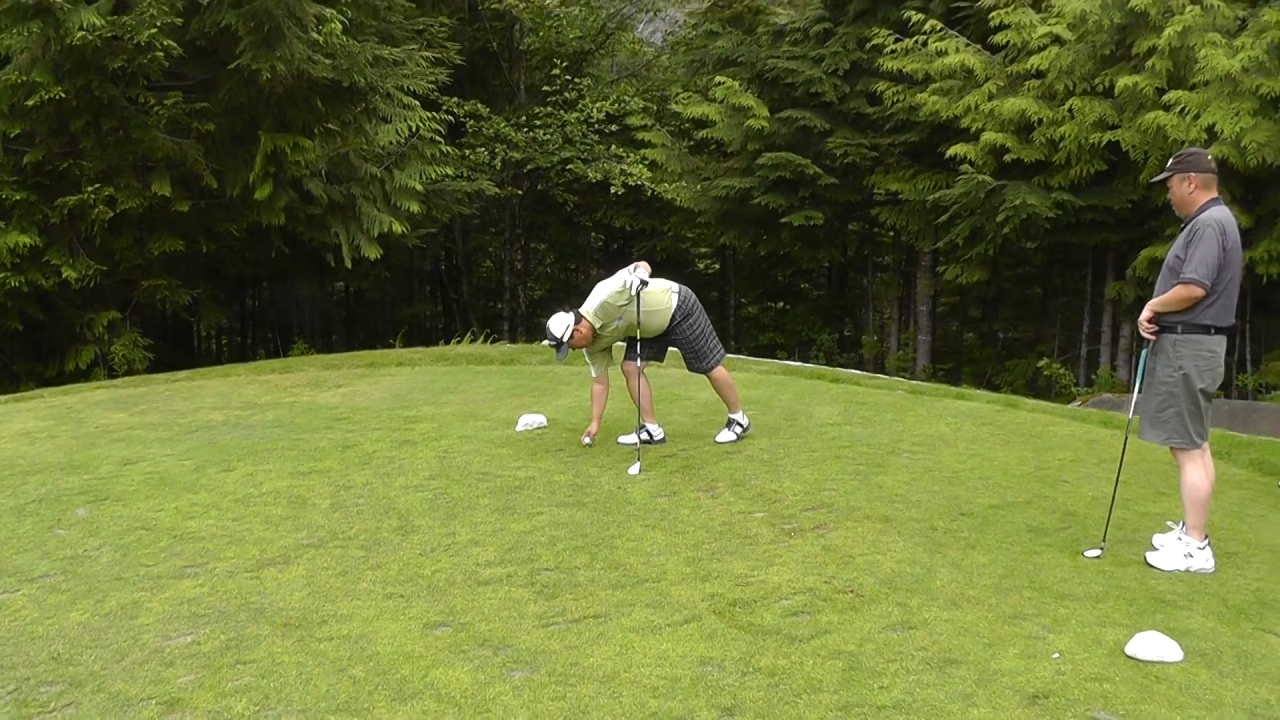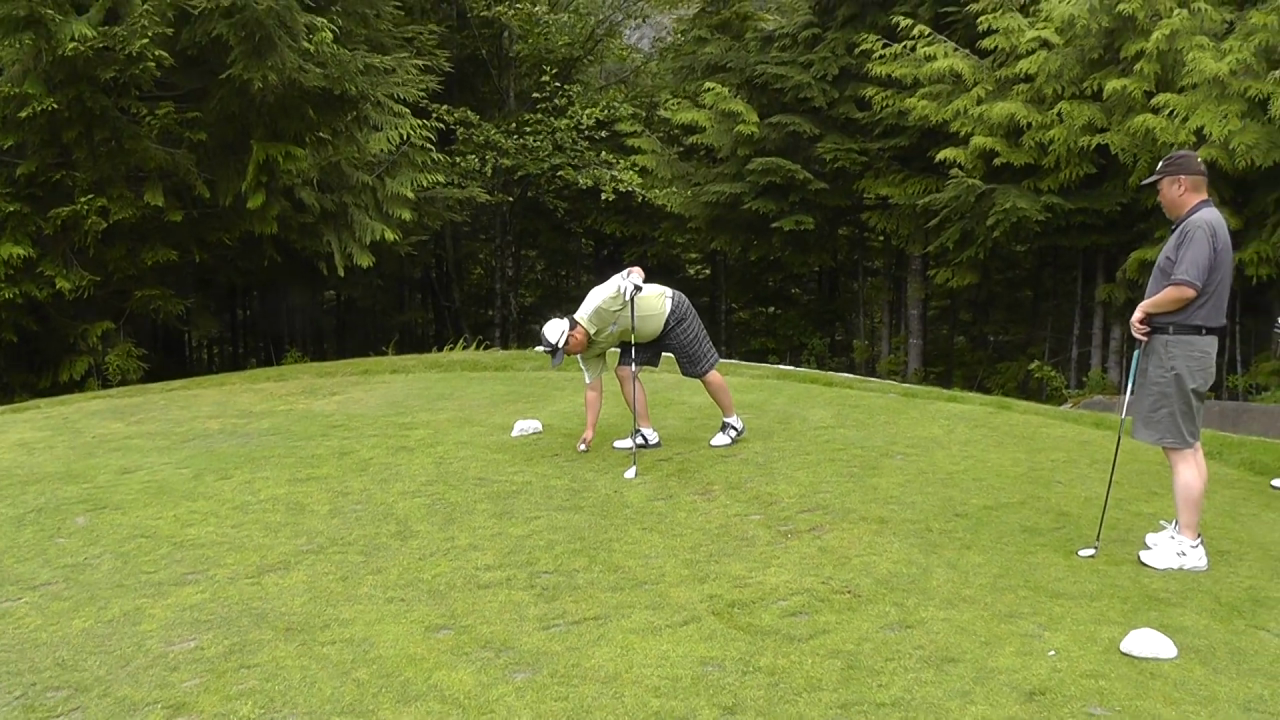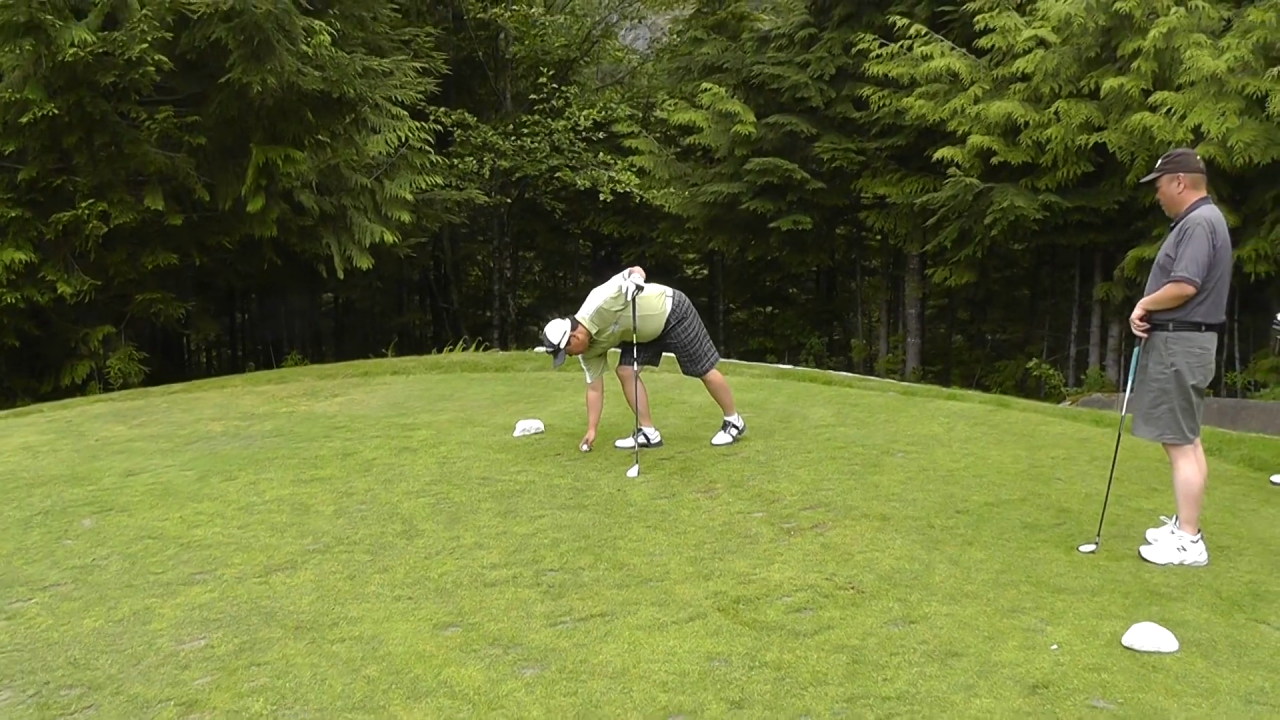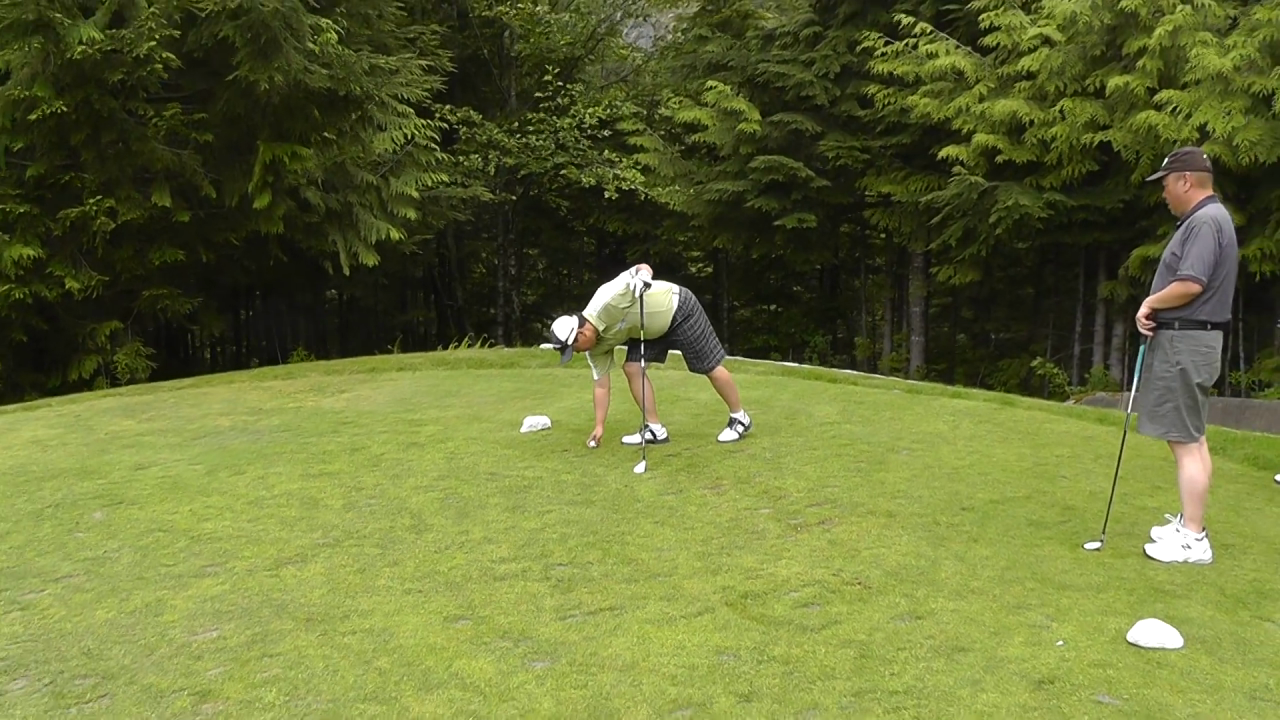
dt=0.1s
person 1, frame 1
left shoulder: (1209, 223)
right shoulder: (1207, 222)
left elbow: (1193, 288)
left wrist: (1152, 307)
right wrist: (1158, 313)
left hip: (1188, 346)
right hip: (1187, 342)
left knee: (1188, 448)
right knee: (1194, 444)
left ankle: (1196, 547)
right ankle: (1191, 531)
person 1, frame 2
left shoulder: (1200, 225)
right shoulder: (1198, 223)
left elbow: (1184, 289)
left wrist: (1144, 307)
right wrist: (1150, 314)
left hip: (1180, 346)
right hip: (1180, 343)
left knee: (1180, 447)
right knee: (1186, 444)
left ankle: (1189, 545)
right ankle: (1185, 530)
person 1, frame 3
left shoulder: (1198, 222)
right shoulder: (1197, 221)
left elbow: (1184, 286)
left wrist: (1144, 305)
right wrist: (1149, 311)
left hip: (1179, 343)
right hip: (1179, 340)
left knee: (1181, 443)
right knee: (1186, 439)
left ankle: (1189, 541)
right ankle: (1185, 526)
person 1, frame 4
left shoulder: (1205, 221)
right shoulder: (1204, 219)
left elbow: (1190, 284)
left wrist: (1150, 303)
right wrist: (1156, 310)
left hip: (1185, 341)
right hip: (1185, 338)
left knee: (1186, 441)
right knee: (1191, 438)
left ankle: (1193, 539)
right ankle: (1190, 524)
person 2, frame 1
left shoulder: (603, 299)
right shoulder: (595, 341)
left elbow: (643, 265)
right elbow: (600, 381)
left wrist: (640, 272)
right wrist: (595, 423)
left hip: (678, 307)
right hip: (650, 326)
left knee: (709, 366)
right knee: (630, 367)
left ankle: (738, 420)
right ankle: (652, 429)
person 2, frame 2
left shoulder: (598, 304)
right shoulder: (589, 348)
left elbow: (636, 270)
right elbow: (593, 388)
left wrist: (634, 278)
right wrist: (589, 430)
left hip: (671, 312)
right hip: (644, 331)
left knee: (704, 371)
right knee: (624, 372)
left ankle: (732, 423)
right ankle: (647, 433)
person 2, frame 3
left shoulder: (599, 305)
right shoulder: (591, 347)
left elbow: (636, 270)
right elbow: (595, 388)
left wrist: (635, 277)
right wrist: (591, 430)
left hip: (672, 312)
left knee: (704, 370)
right knee: (625, 372)
left ankle: (733, 422)
right ankle: (648, 433)
person 2, frame 4
left shoulder: (607, 302)
right shoulder: (598, 344)
left elbow: (643, 267)
right elbow: (601, 385)
left wrist: (643, 274)
right wrist: (599, 426)
left hip: (678, 309)
left knee: (710, 367)
right knee: (632, 368)
left ankle: (739, 418)
right ankle: (655, 429)
